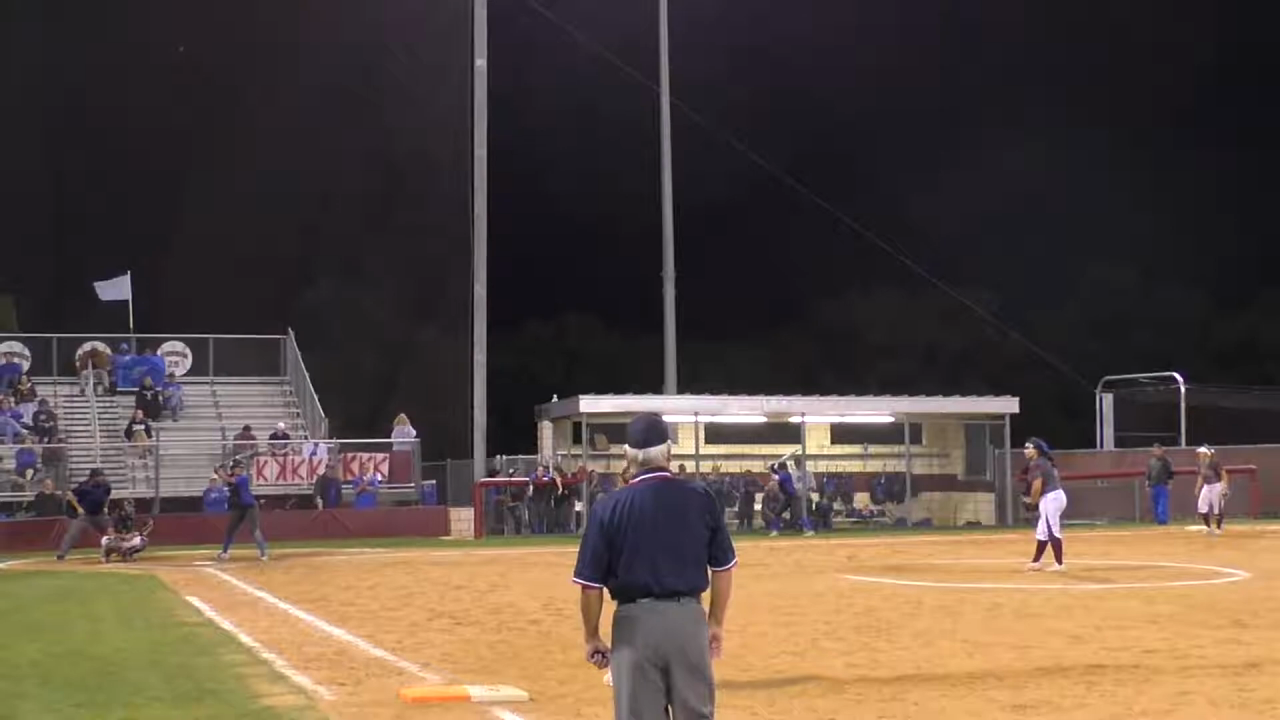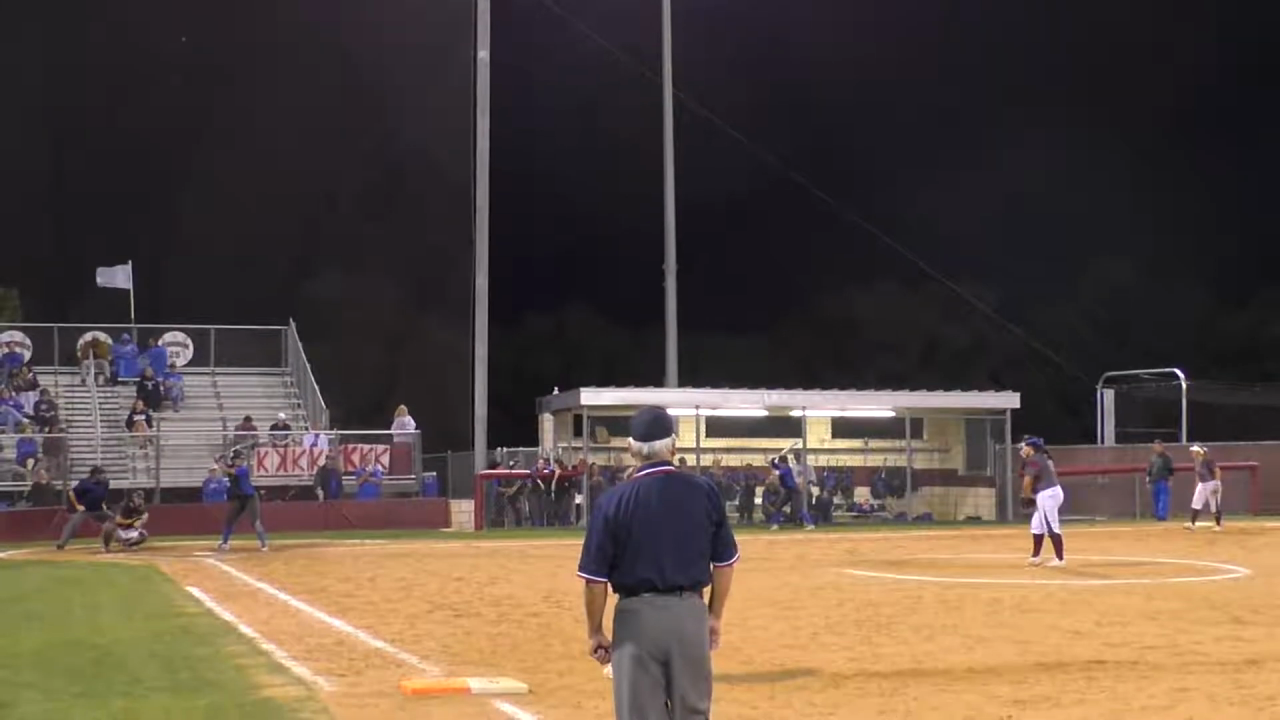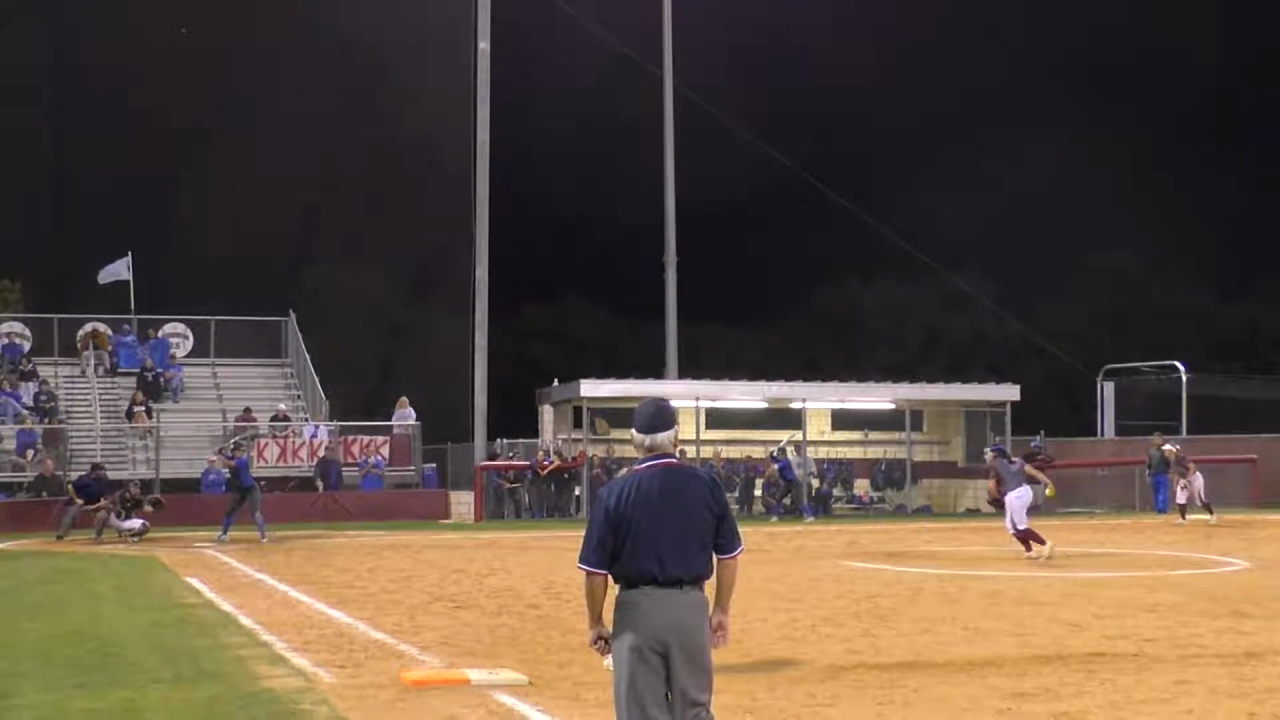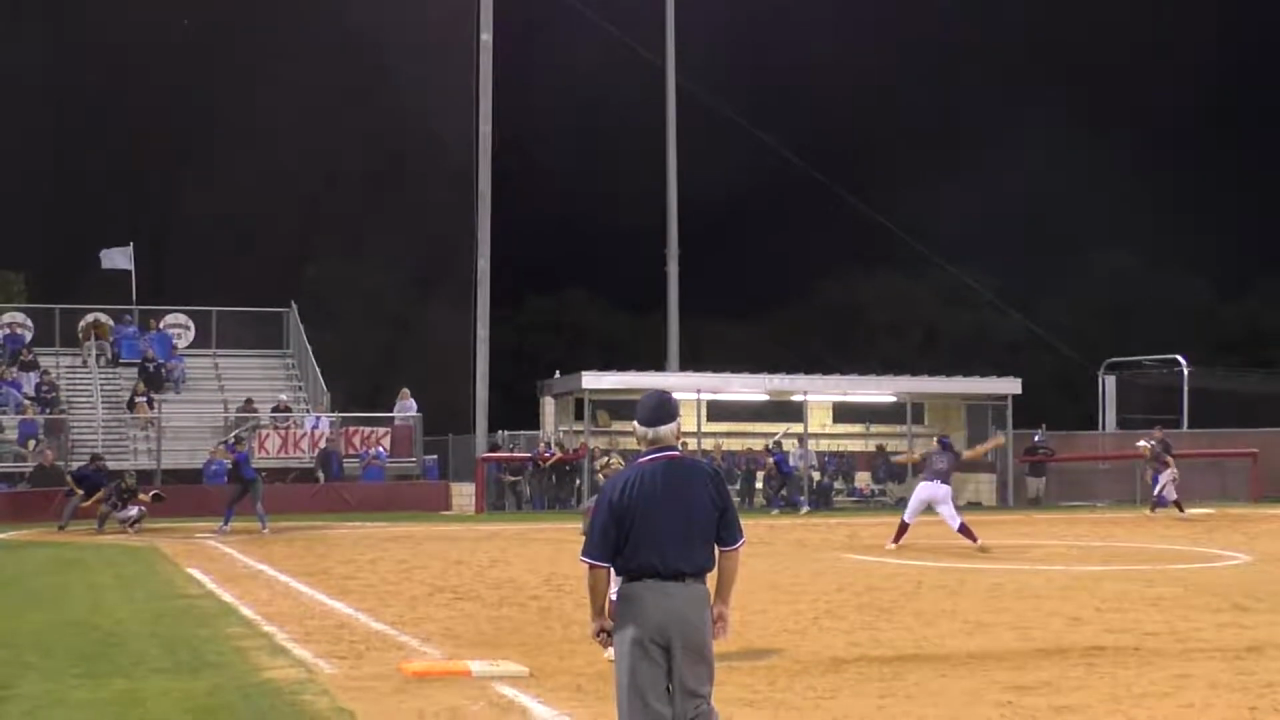
dt=0.4s
person 1, frame 1
left shoulder: (609, 507)
right shoulder: (701, 497)
left elbow: (591, 585)
right elbow: (722, 568)
left wrist: (591, 637)
right wrist: (716, 622)
left hip: (636, 623)
right hip: (688, 618)
person 1, frame 2
left shoulder: (614, 500)
right shoulder: (704, 491)
left elbow: (596, 579)
right elbow: (724, 563)
left wrist: (595, 632)
right wrist: (714, 615)
left hip: (637, 617)
right hip: (690, 613)
person 1, frame 3
left shoulder: (615, 492)
right shoulder: (706, 484)
left elbow: (596, 570)
right elbow: (728, 556)
left wrist: (595, 623)
right wrist: (721, 610)
left hip: (638, 610)
right hip: (691, 607)
person 1, frame 4
left shoulder: (618, 485)
right shoulder: (708, 477)
left elbow: (598, 564)
right elbow: (730, 547)
left wrist: (598, 615)
right wrist: (722, 602)
left hip: (639, 603)
right hip: (693, 600)
